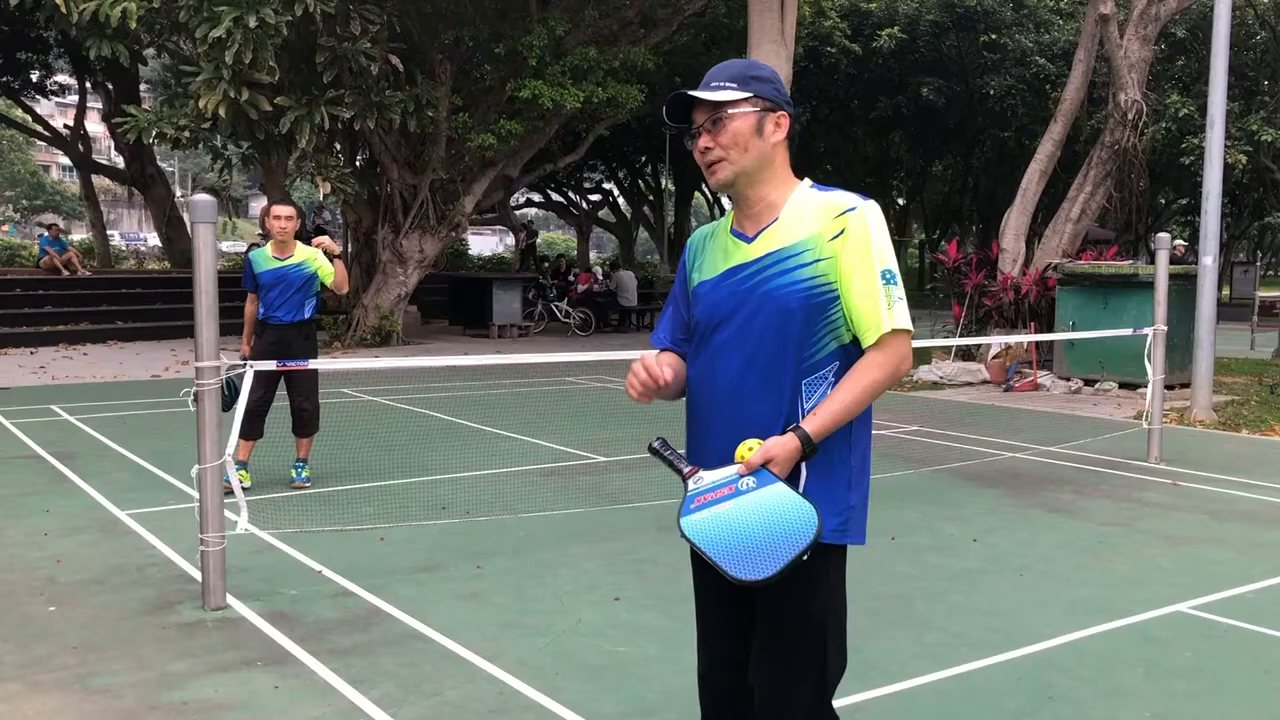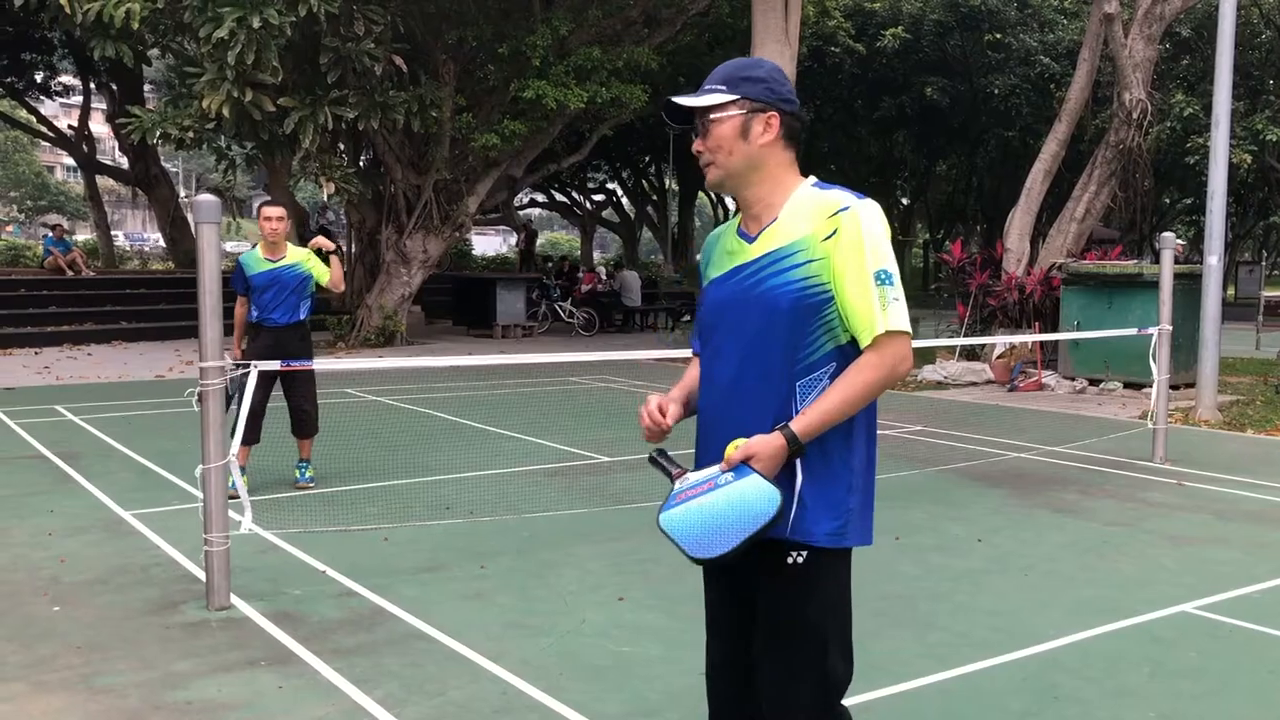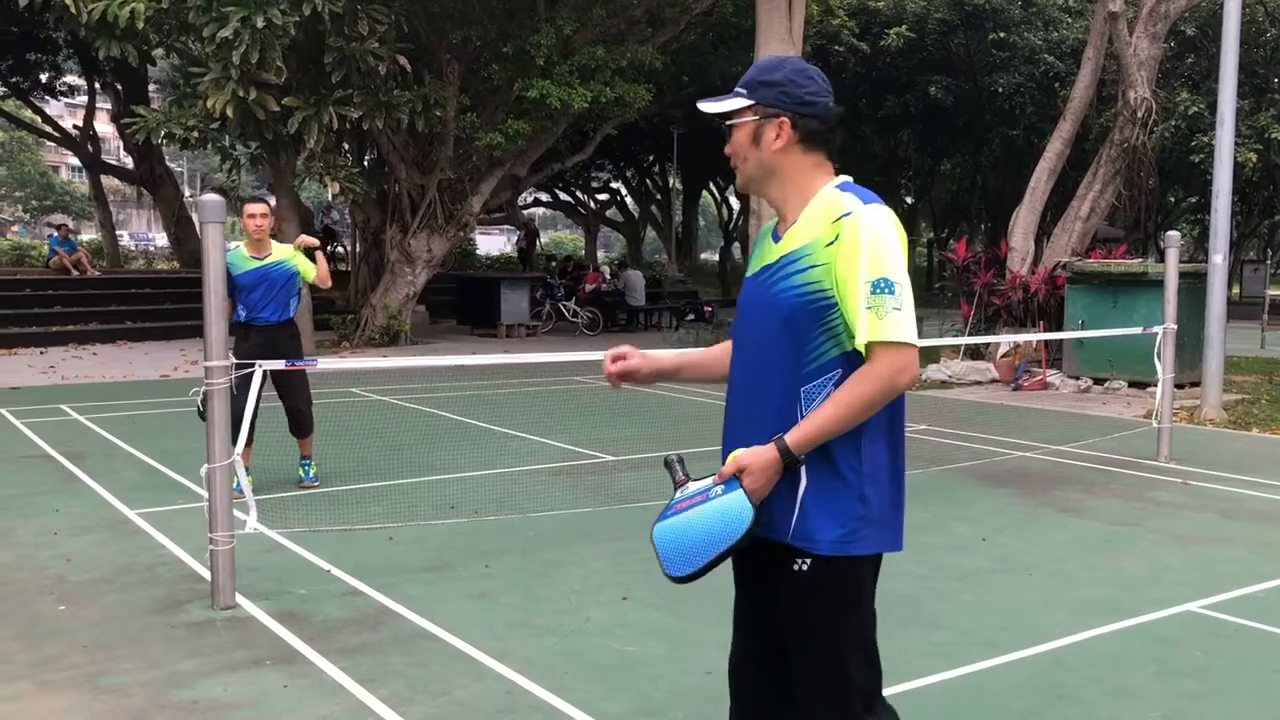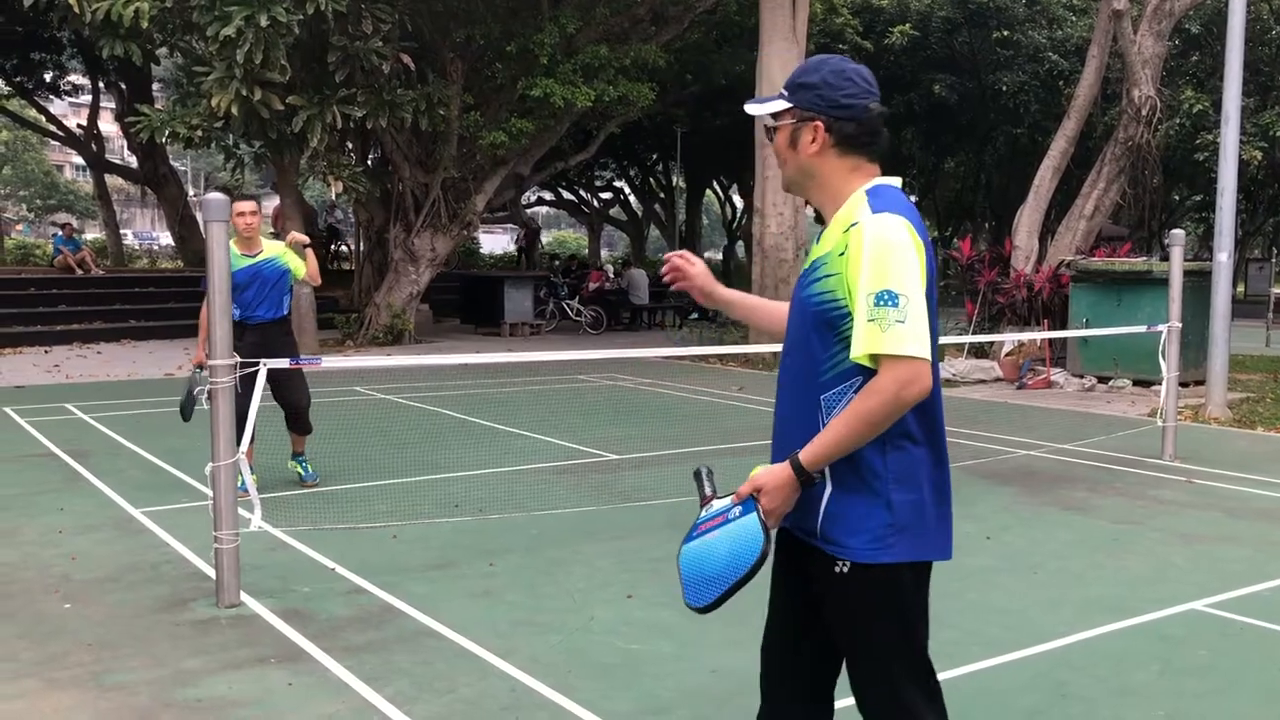
dt=0.2s
person 1, frame 1
left shoulder: (846, 220)
right shoulder: (701, 246)
left elbow: (892, 350)
left wrist: (799, 438)
right wrist: (653, 375)
left hip: (804, 509)
person 1, frame 2
left shoulder: (846, 219)
right shoulder: (719, 243)
left elbow: (892, 352)
left wrist: (787, 438)
right wrist: (673, 403)
left hip: (808, 512)
person 1, frame 3
left shoulder: (859, 223)
right shoulder: (772, 237)
left elbow: (896, 364)
left wrist: (783, 449)
right wrist: (659, 364)
left hip: (832, 516)
right hip: (771, 511)
person 1, frame 4
left shoulder: (878, 228)
right shoulder: (841, 228)
left elbow: (906, 377)
left wrist: (796, 470)
right wrist: (714, 295)
left hip: (872, 522)
right hip: (818, 515)
person 2, frame 1
left shoulder: (312, 255)
right shoulder: (255, 258)
left elbow: (341, 288)
right elbow: (252, 301)
left wrist: (336, 254)
right wrist: (246, 341)
left hip: (300, 336)
right hip: (267, 336)
left knee: (305, 404)
right knee: (254, 403)
left ankle: (301, 465)
right ankle: (241, 468)
person 2, frame 2
left shoulder: (305, 257)
right shoulder: (246, 261)
left elbow: (337, 286)
right elbow: (242, 304)
left wrist: (332, 252)
right wrist: (237, 344)
left hip: (295, 338)
right hip: (260, 339)
left knee: (304, 406)
right knee: (250, 407)
left ankle: (304, 465)
right ankle: (239, 472)
person 2, frame 3
left shoulder: (290, 253)
right shoulder: (231, 260)
left elbow: (324, 282)
right elbow: (225, 304)
left wrist: (317, 248)
left hip: (284, 336)
right hip: (249, 339)
left knee: (299, 404)
right knee: (241, 408)
left ankle: (306, 462)
right ankle: (242, 473)
person 2, frame 4
left shoulder: (281, 250)
left elbow: (314, 280)
right elbow: (210, 304)
left wrist: (307, 246)
right wrist: (201, 347)
left hip: (279, 334)
right hip: (243, 338)
left knee: (297, 401)
right knee: (241, 408)
left ankle: (299, 458)
right ankle: (247, 473)
